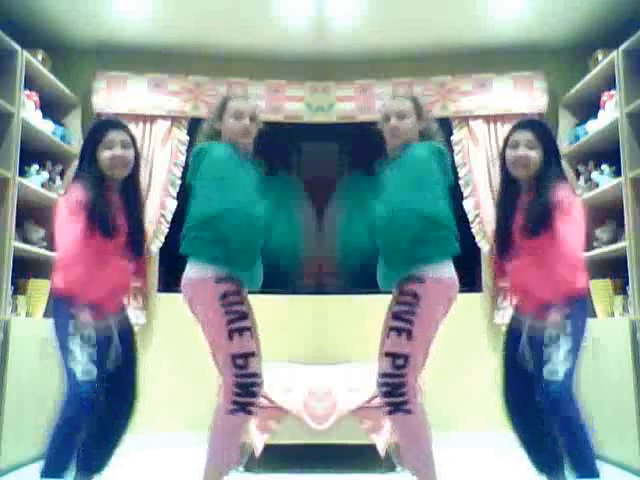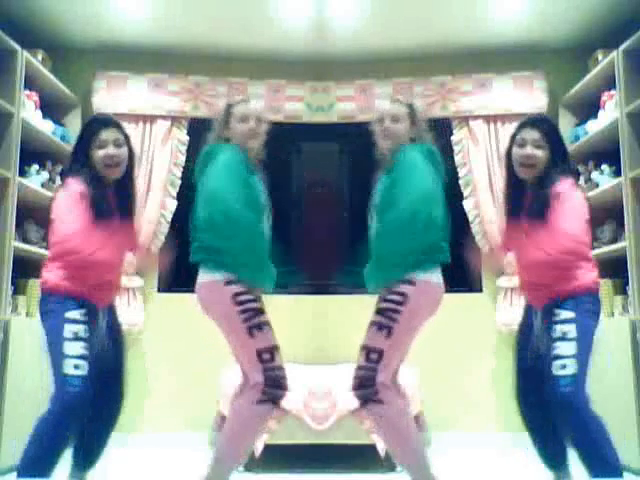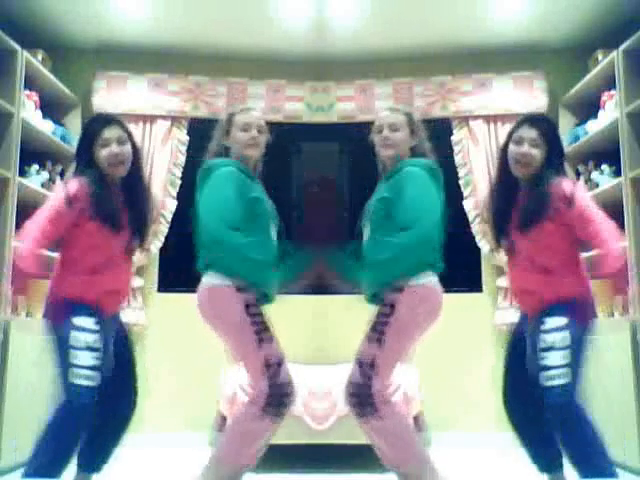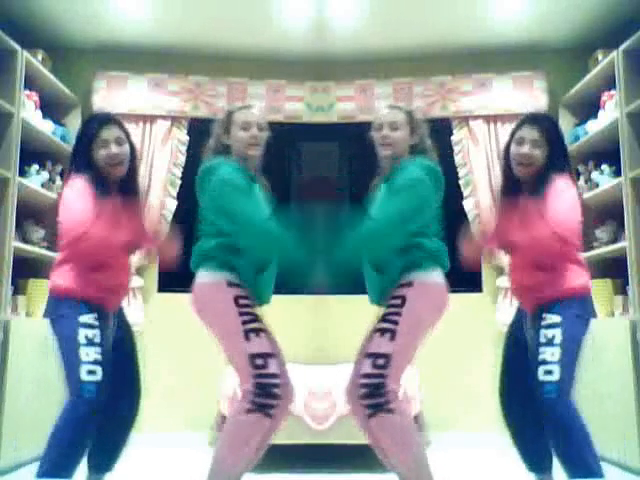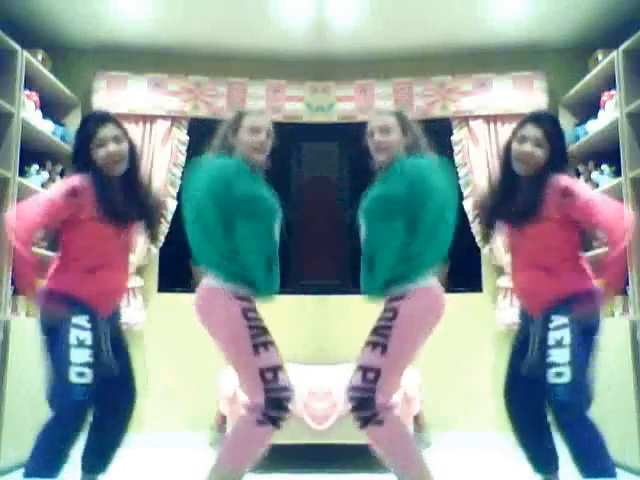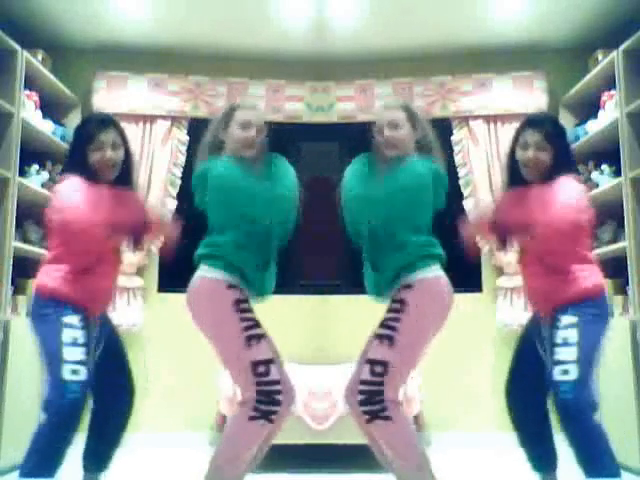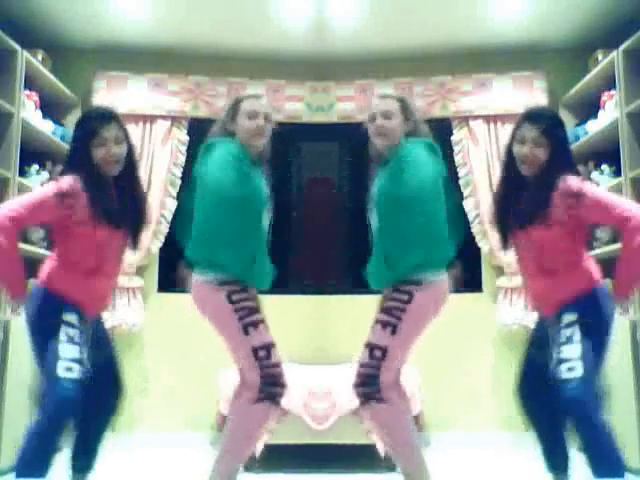
dt=0.5s
person 1, frame 1
left shoulder: (420, 158)
right shoulder: (399, 168)
left elbow: (418, 210)
right elbow: (388, 217)
left hip: (427, 279)
right hip: (410, 282)
left knee: (396, 384)
right knee: (396, 385)
person 1, frame 2
left shoulder: (412, 162)
right shoulder: (390, 171)
left elbow: (419, 209)
left wrist: (385, 270)
right wrist: (379, 272)
left hip: (412, 283)
right hip: (402, 284)
left knee: (369, 382)
right knee: (380, 383)
person 1, frame 3
left shoulder: (413, 176)
right shoulder: (389, 182)
left elbow: (421, 236)
left wrist: (368, 273)
right wrist: (349, 267)
left hip: (411, 292)
right hip: (396, 295)
left knee: (365, 390)
right knee: (365, 392)
person 1, frame 4
left shoulder: (414, 177)
right shoulder: (385, 183)
left elbow: (377, 232)
right elbow: (372, 235)
left wrist: (335, 261)
left hip: (418, 288)
right hip: (400, 294)
left knee: (377, 386)
right knee: (360, 392)
person 1, frame 5
left shoulder: (414, 172)
right shoulder: (387, 184)
left elbow: (442, 193)
left wrist: (423, 263)
left hip: (415, 296)
right hip: (403, 299)
left knee: (367, 399)
right knee: (361, 397)
person 1, frame 6
left shoulder: (416, 173)
right shoulder: (391, 177)
left elbow: (364, 208)
right elbow: (364, 231)
left wrist: (357, 174)
right wrist: (363, 176)
left hip: (420, 288)
right hip: (410, 290)
left knee: (375, 396)
right knee: (360, 395)
person 1, frame 7
left shoulder: (412, 157)
right shoulder: (387, 168)
left elbow: (426, 188)
left wrist: (432, 257)
left hip: (418, 283)
right hip: (401, 284)
left knee: (371, 382)
right knee: (383, 383)
person 2, frame 1
left shoulder: (238, 165)
right shoulder: (218, 160)
left elbow: (251, 215)
right elbow: (236, 211)
left hip: (228, 281)
right hip: (213, 279)
left knee: (243, 385)
right knee: (242, 385)
person 2, frame 2
left shoulder: (248, 170)
right shoulder: (227, 160)
right elbow: (225, 212)
left wrist: (260, 271)
right wrist: (258, 269)
left hip: (237, 284)
right hip: (226, 283)
left knee: (258, 382)
right knee: (270, 381)
person 2, frame 3
left shoulder: (250, 182)
right shoulder: (226, 176)
right elbow: (218, 235)
left wrist: (293, 264)
right wrist: (270, 273)
left hip: (244, 293)
right hip: (228, 291)
left knee: (273, 391)
right knee: (274, 389)
person 2, frame 4
left shoulder: (254, 184)
right shoulder: (225, 177)
left elbow: (269, 235)
right elbow: (258, 232)
right wrist: (304, 260)
left hip: (238, 295)
right hip: (221, 288)
left knee: (279, 392)
right knee: (262, 387)
person 2, frame 5
left shoulder: (253, 184)
right shoulder: (223, 172)
right elbow: (199, 194)
right wrist: (216, 264)
left hip: (236, 299)
right hip: (224, 296)
left knee: (278, 397)
right knee: (273, 400)
person 2, frame 6
left shoulder: (246, 177)
right shoulder: (223, 173)
left elbow: (275, 231)
right elbow: (278, 206)
left wrist: (275, 174)
right wrist: (282, 172)
left hip: (230, 291)
right hip: (218, 288)
left knee: (279, 395)
right knee: (264, 396)
person 2, frame 7
left shoulder: (253, 168)
right shoulder: (228, 157)
right elbow: (214, 190)
right wrist: (207, 258)
left hip: (239, 285)
right hip: (221, 284)
left knee: (257, 383)
right knee: (268, 382)
person 3, frame 1
left shoulder: (558, 195)
right shoulder: (512, 201)
left elbow: (569, 253)
right elbow: (502, 256)
left wrist: (549, 314)
right wrist: (496, 289)
left hip: (561, 305)
right hip: (526, 311)
left knee: (556, 394)
right knee: (518, 398)
person 3, frame 2
left shoulder: (564, 190)
right shoulder: (520, 198)
left elbow: (569, 240)
right elbow: (520, 240)
left wrist: (507, 252)
right wrist: (498, 252)
left hip: (573, 301)
right hip: (538, 306)
left knee: (567, 395)
right knee: (531, 396)
person 3, frame 3
left shoulder: (561, 191)
right shoulder: (507, 196)
left elbow: (607, 237)
left hip: (563, 308)
right hip: (531, 311)
left knee: (559, 401)
right knee: (517, 397)
person 3, frame 4
left shoulder: (559, 187)
right shoulder: (515, 197)
left elbow: (561, 230)
right elbow: (486, 241)
left wrist: (498, 233)
right wrist: (478, 242)
left hip: (563, 304)
right hip: (530, 308)
left knee: (552, 397)
right knee: (514, 393)
person 3, frame 5
left shoulder: (562, 188)
right shoulder: (511, 193)
left elbow: (621, 222)
left wrist: (607, 286)
left hip: (570, 308)
right hip: (535, 311)
left knee: (565, 401)
right knee: (518, 396)
person 3, frame 6
left shoulder: (566, 188)
right shoulder: (522, 197)
left elbow: (557, 218)
right elbow: (486, 227)
left wrist: (503, 210)
right wrist: (482, 225)
left hip: (580, 306)
right hip: (546, 311)
left knee: (571, 398)
right knee: (520, 394)
person 3, frame 7
left shoulder: (569, 189)
right shoulder: (514, 193)
left hip: (580, 305)
right hip: (551, 310)
left knee: (577, 398)
right knee: (532, 392)
person 4, frame 1
left shoulder: (127, 200)
right shoulder: (80, 195)
right elbow: (71, 253)
left wrist: (144, 291)
right wrist: (87, 311)
left hip: (112, 312)
right hip: (78, 305)
left knee: (122, 398)
right knee: (84, 393)
person 4, frame 2
left shoulder: (119, 198)
right shoulder: (75, 190)
left elbow: (114, 241)
right elbow: (71, 241)
left wrist: (139, 251)
right wrist: (132, 252)
left hip: (101, 306)
right hip: (67, 301)
left knee: (108, 397)
right knee: (73, 395)
person 4, frame 3
left shoulder: (132, 196)
right shoulder: (78, 191)
right elbow: (31, 236)
left hip: (108, 312)
right hip: (76, 308)
left knee: (123, 398)
right knee: (79, 401)
person 4, frame 4
left shoulder: (124, 197)
right shoulder: (80, 187)
left elbow: (154, 243)
right elbow: (77, 232)
left wrist: (163, 245)
right wrist: (136, 233)
left hip: (109, 308)
right hip: (76, 304)
left knee: (125, 393)
right knee: (87, 396)
person 4, frame 5
left shoulder: (128, 193)
right shoulder: (77, 188)
right elbow: (18, 222)
right wrist: (32, 287)
left hip: (104, 311)
right hip: (69, 309)
left knee: (121, 397)
right knee: (73, 402)
person 4, frame 6
left shoulder: (117, 198)
right shoulder: (72, 188)
right elbow: (82, 219)
left wrist: (149, 221)
right wrist: (132, 208)
left hip: (93, 311)
right hip: (59, 306)
left knee: (118, 395)
right knee: (69, 398)
person 4, frame 7
left shoulder: (125, 192)
right shoulder: (70, 188)
left hip: (89, 310)
right hip: (59, 305)
left knee: (107, 392)
right knee: (63, 398)
